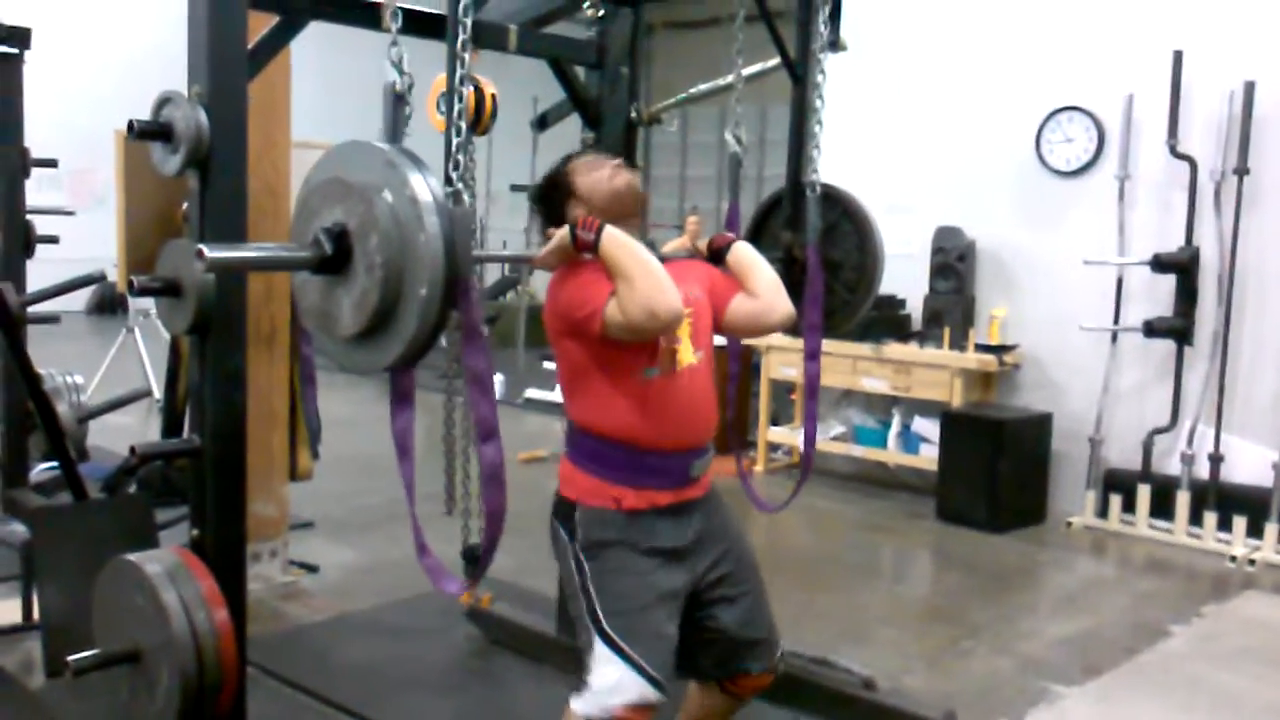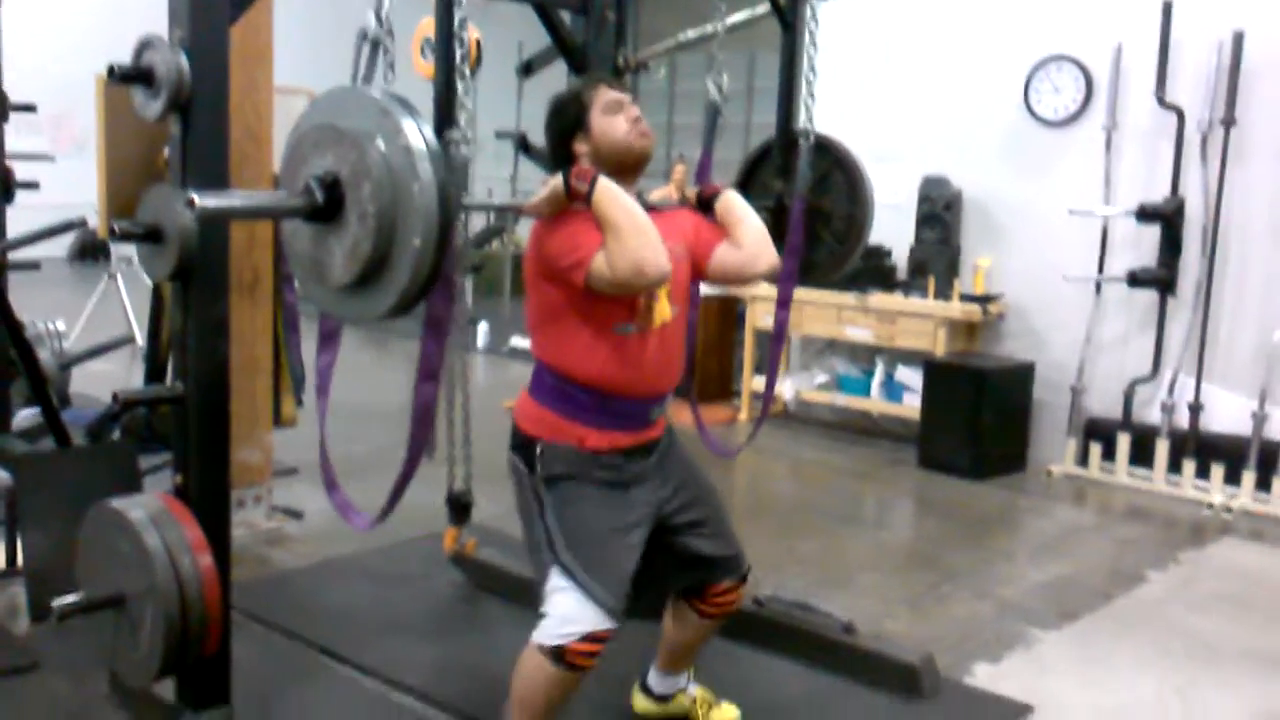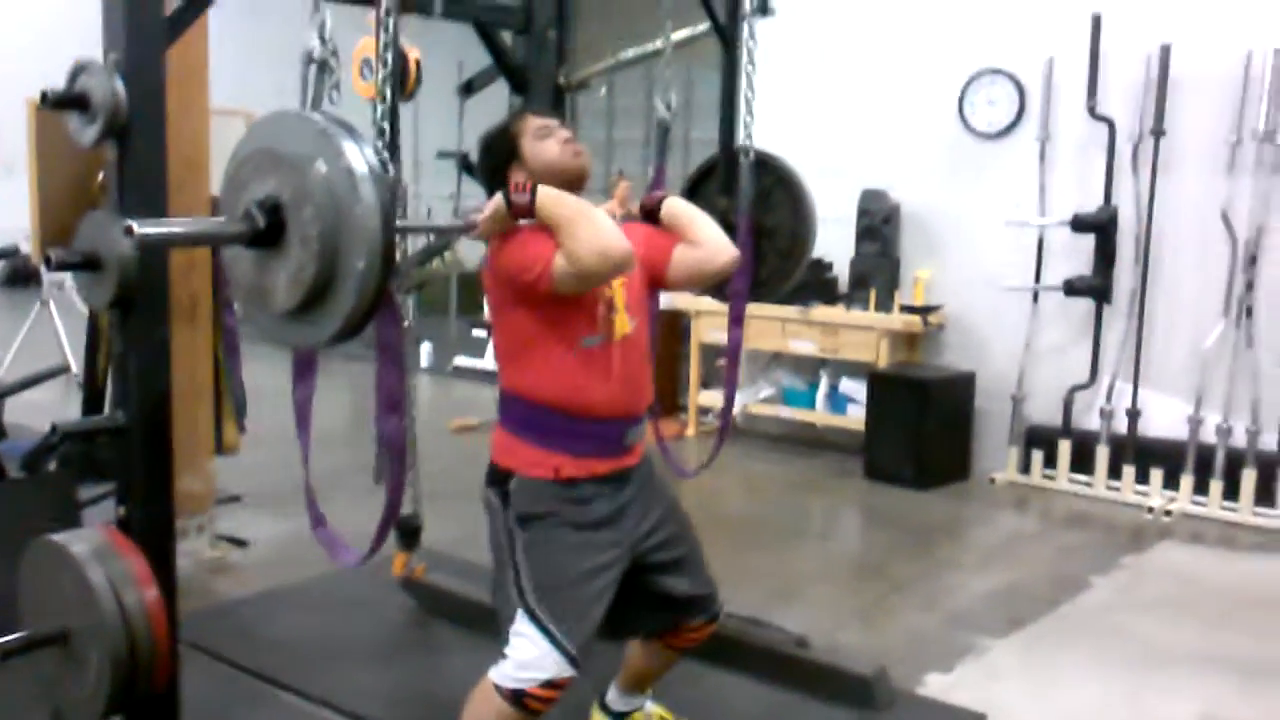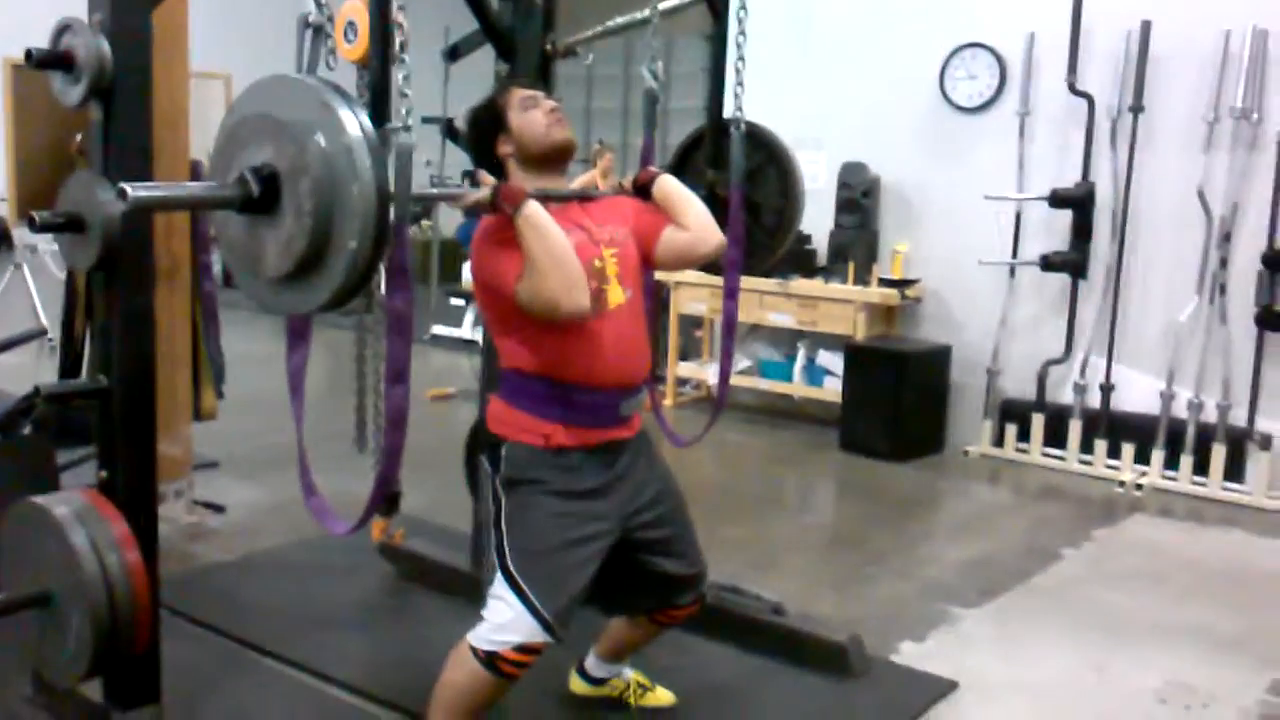
dt=0.5s
person 1, frame 1
left shoulder: (691, 276)
right shoulder: (579, 283)
left elbow: (775, 311)
right elbow: (659, 311)
left wrist: (725, 245)
right wrist: (596, 236)
left hip: (693, 504)
right hip: (608, 515)
left knee: (750, 661)
person 1, frame 2
left shoulder: (675, 223)
right shoulder: (565, 230)
left elbow: (758, 260)
right elbow: (646, 269)
left wrist: (716, 193)
right wrist: (588, 185)
left hip: (650, 444)
right hip: (567, 452)
left knee: (720, 578)
right knee: (581, 623)
person 1, frame 3
left shoulder: (629, 236)
right shoulder: (517, 250)
left elbow: (718, 257)
right elbow: (606, 256)
left wrist: (659, 204)
right wrist: (531, 200)
left hip: (627, 472)
right hip: (544, 484)
left knee: (691, 610)
right knee: (540, 667)
person 1, frame 4
left shoulder: (618, 213)
right shoulder: (504, 232)
left elbow: (705, 242)
right elbow: (568, 301)
left wrist: (651, 179)
right wrist: (517, 202)
left hip: (625, 444)
right hip: (543, 454)
left knee: (679, 588)
right knee: (516, 632)
